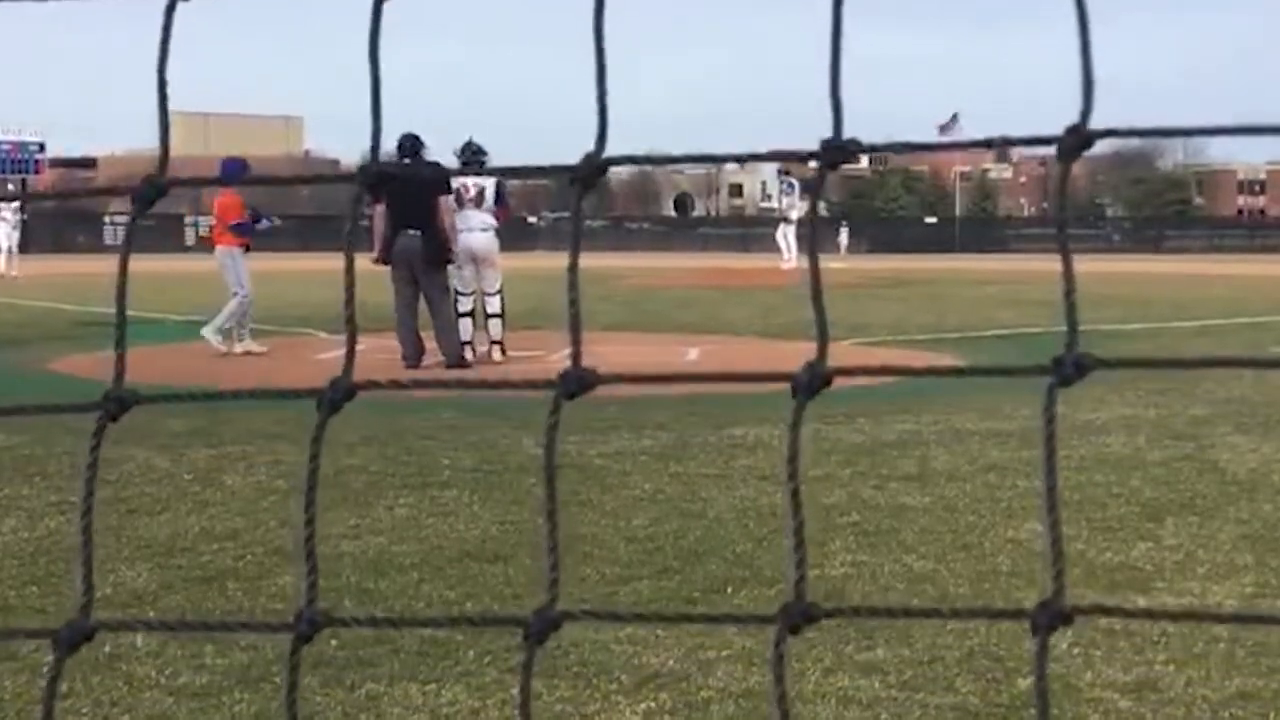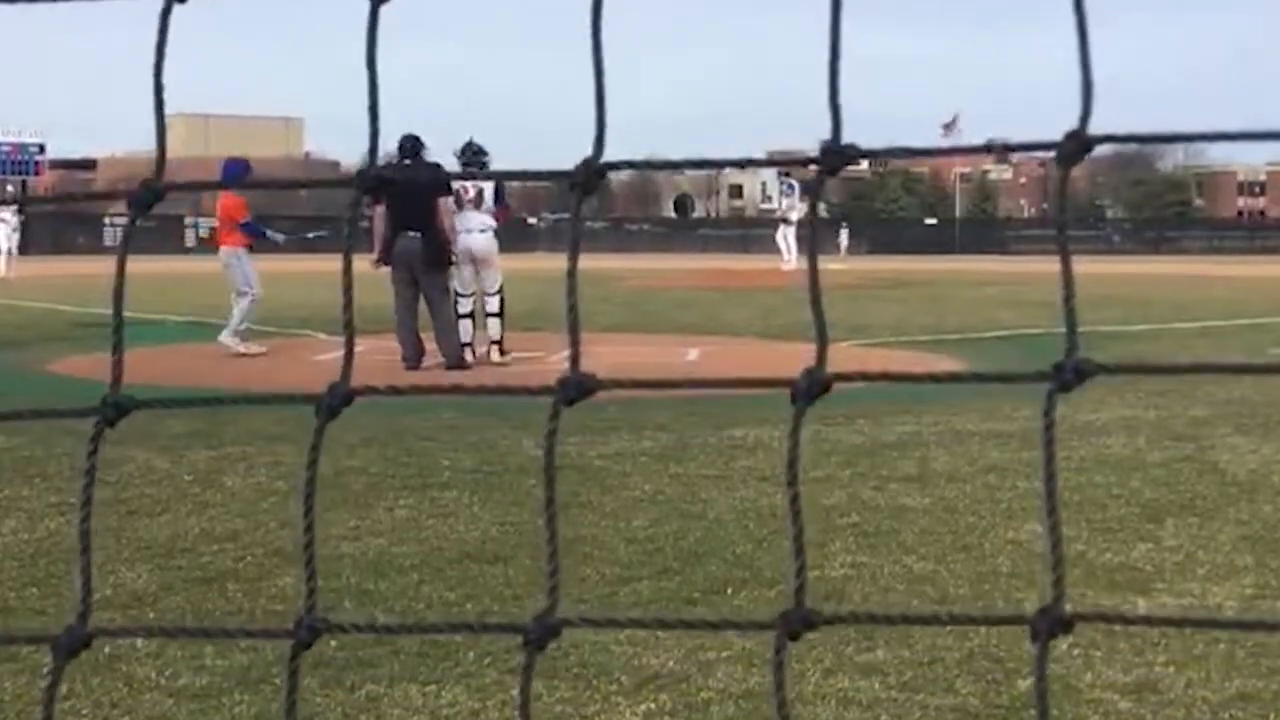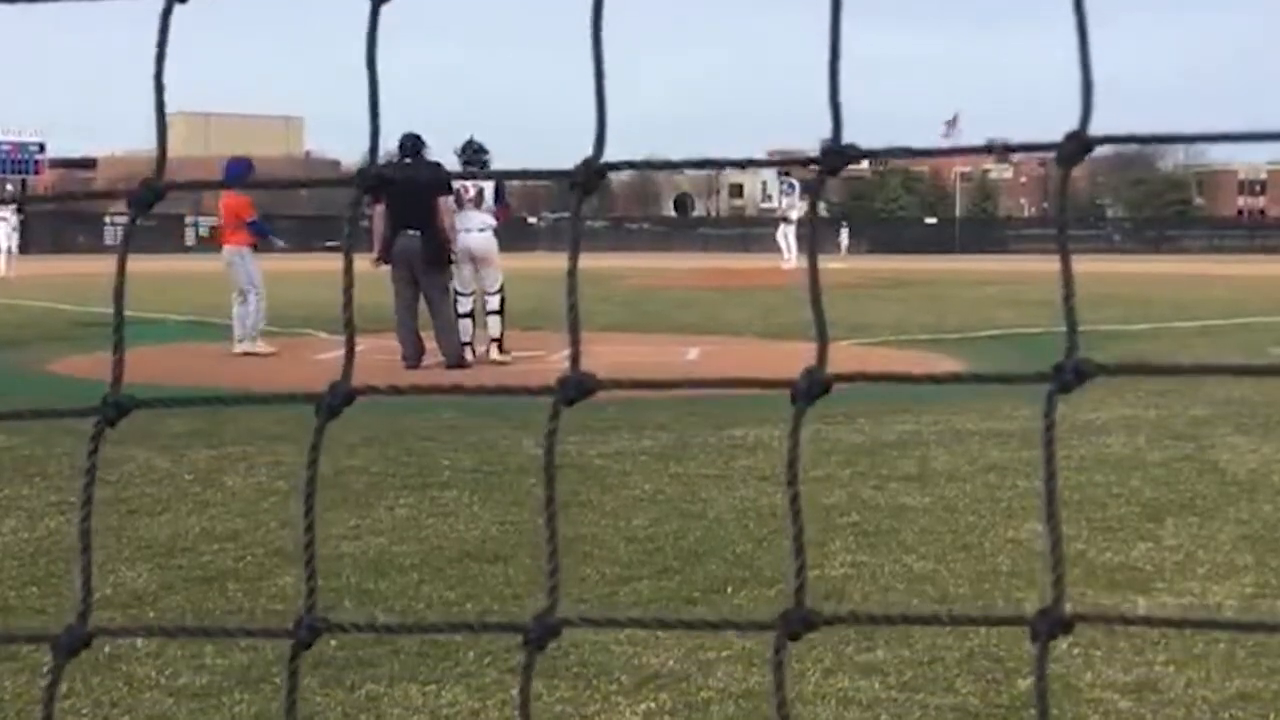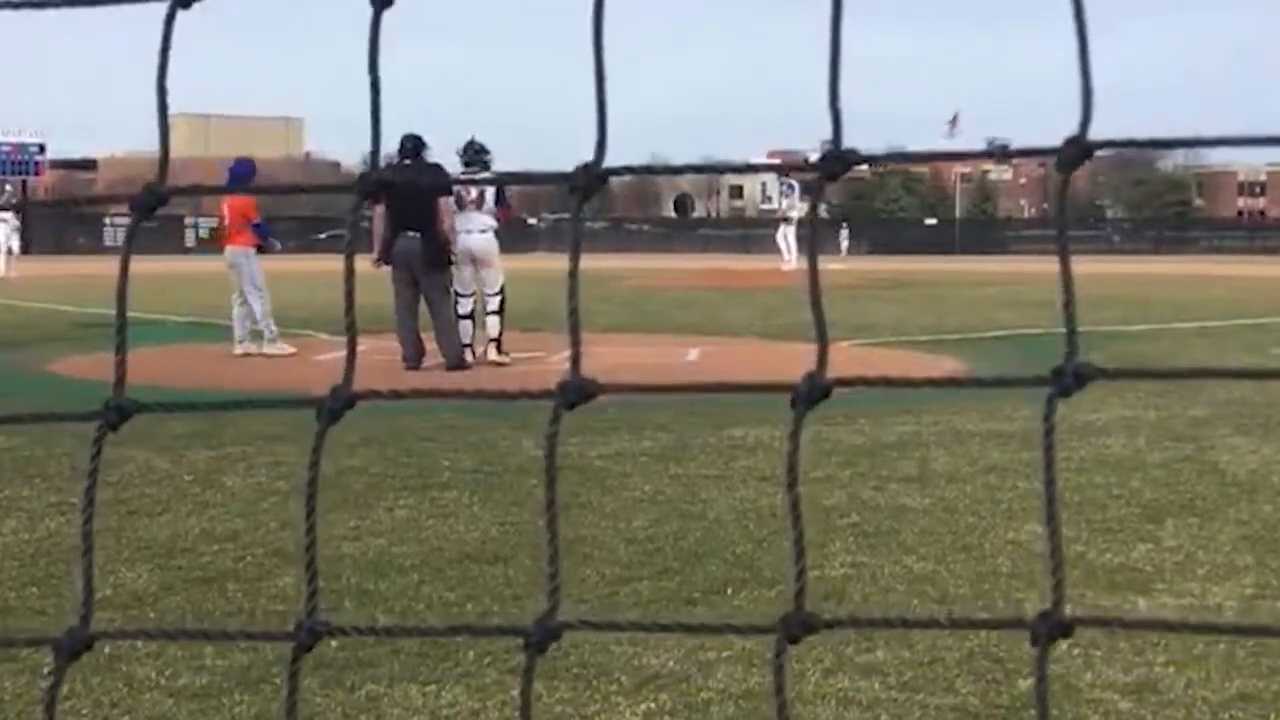
dt=0.1s
person 1, frame 1
left shoulder: (384, 174)
right shoulder: (435, 171)
left elbow: (380, 213)
right elbow: (444, 209)
left wrist: (378, 248)
right wrist: (452, 242)
left hip: (398, 243)
right hip: (428, 243)
left knee: (404, 303)
right knee: (440, 302)
left ankle: (411, 356)
right ankle: (453, 355)
person 1, frame 2
left shoulder: (385, 175)
right shoulder: (435, 172)
left elbow: (380, 214)
right elbow: (444, 209)
left wrist: (377, 249)
right wrist: (452, 243)
left hip: (398, 245)
right hip: (428, 244)
left knee: (404, 305)
right knee: (440, 303)
left ankle: (411, 357)
right ankle: (453, 357)
person 1, frame 3
left shoulder: (385, 174)
right shoulder: (435, 171)
left elbow: (379, 213)
right elbow: (445, 209)
left wrist: (377, 248)
right wrist: (452, 242)
left hip: (398, 244)
right hip: (428, 243)
left knee: (404, 304)
right knee: (440, 302)
left ankle: (411, 356)
right ankle: (453, 356)
person 1, frame 4
left shoulder: (386, 175)
right shoulder: (435, 172)
left elbow: (379, 214)
right elbow: (444, 209)
left wrist: (377, 249)
right wrist: (451, 243)
left hip: (398, 244)
right hip: (428, 244)
left knee: (405, 305)
right knee: (440, 303)
left ankle: (411, 357)
right ankle: (453, 357)
person 2, frame 1
left shoulder: (451, 182)
right shoulder: (493, 180)
right elbow: (502, 214)
left hip: (461, 239)
right hip: (486, 238)
left knee: (463, 295)
right knee: (492, 293)
left ankle: (466, 348)
right ankle: (496, 347)
person 2, frame 2
left shoulder: (451, 184)
right shoulder: (492, 181)
right elbow: (502, 214)
left hip: (460, 240)
right hip: (485, 238)
left knee: (463, 296)
right knee: (493, 293)
left ankle: (467, 350)
right ankle: (495, 348)
person 2, frame 3
right shoulder: (493, 180)
right elbow: (502, 213)
left hip: (459, 239)
right hip: (485, 237)
left knee: (462, 295)
right knee: (493, 292)
left ankle: (466, 349)
right ankle: (495, 346)
person 2, frame 4
right shoulder: (493, 181)
right elbow: (504, 214)
left hip: (460, 240)
right hip: (485, 239)
left knee: (463, 296)
right knee: (494, 293)
left ankle: (467, 350)
right ankle: (493, 347)
person 3, frame 1
left shoulder: (225, 196)
right shoulder: (230, 199)
left elbow: (246, 217)
right elbow: (240, 229)
left wrist: (262, 220)
right wrist: (260, 226)
left hip: (232, 251)
right hip: (231, 251)
left knee: (240, 295)
right knee: (243, 294)
left ankle: (242, 340)
right ankle: (214, 329)
person 3, frame 2
left shoulder: (223, 197)
right shoulder: (236, 200)
right elbow: (249, 227)
left wrist: (267, 232)
right wrist: (270, 235)
left hip: (228, 250)
right hip: (237, 251)
left knee: (241, 296)
right knee: (252, 293)
left ankle: (242, 341)
right ankle: (231, 333)
person 3, frame 3
left shoulder: (226, 197)
right shoulder: (241, 199)
right elbow: (254, 225)
left wrist: (266, 235)
right wrist: (272, 238)
left hip: (230, 249)
right hip: (240, 250)
left knee: (242, 296)
right knee: (256, 293)
left ankle: (241, 341)
right ankle: (250, 339)
person 3, frame 4
left shoulder: (226, 199)
right shoulder: (247, 200)
right elbow: (258, 227)
left wrist: (264, 240)
right wrist: (271, 242)
left hip: (230, 250)
right hip: (244, 251)
left knee: (241, 298)
right knee: (259, 296)
left ankle: (242, 342)
right ankle: (271, 342)
